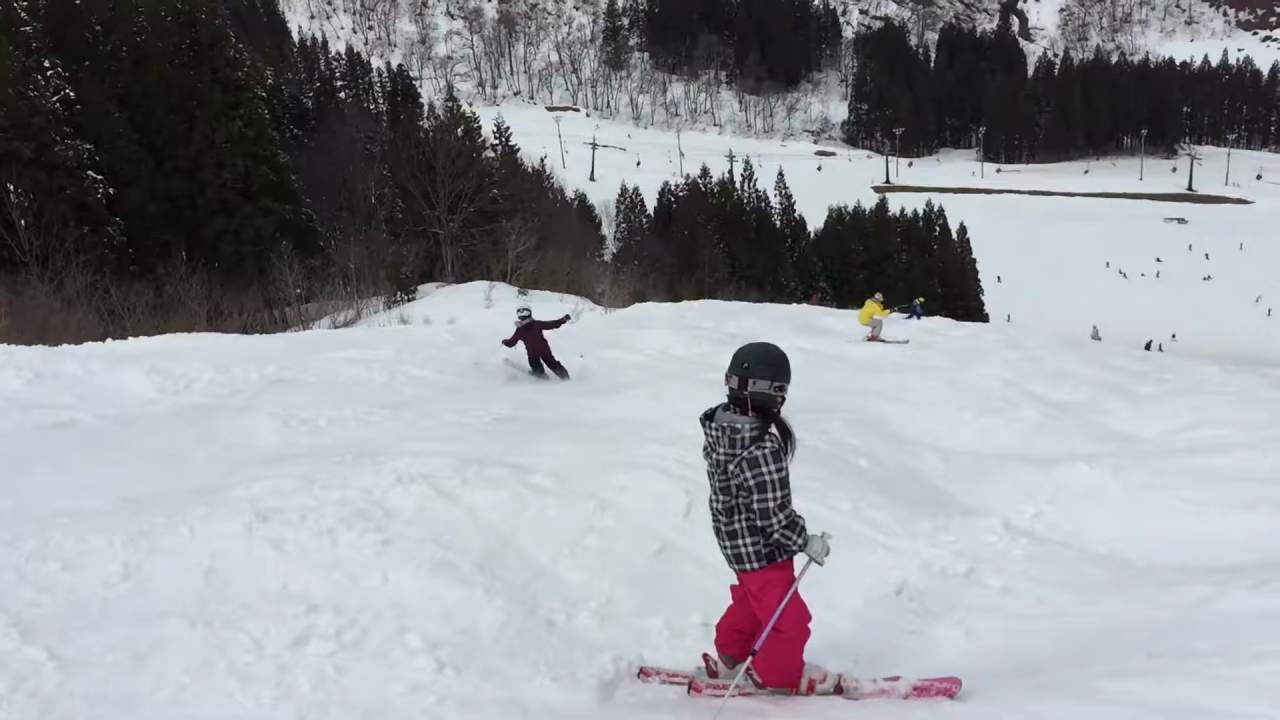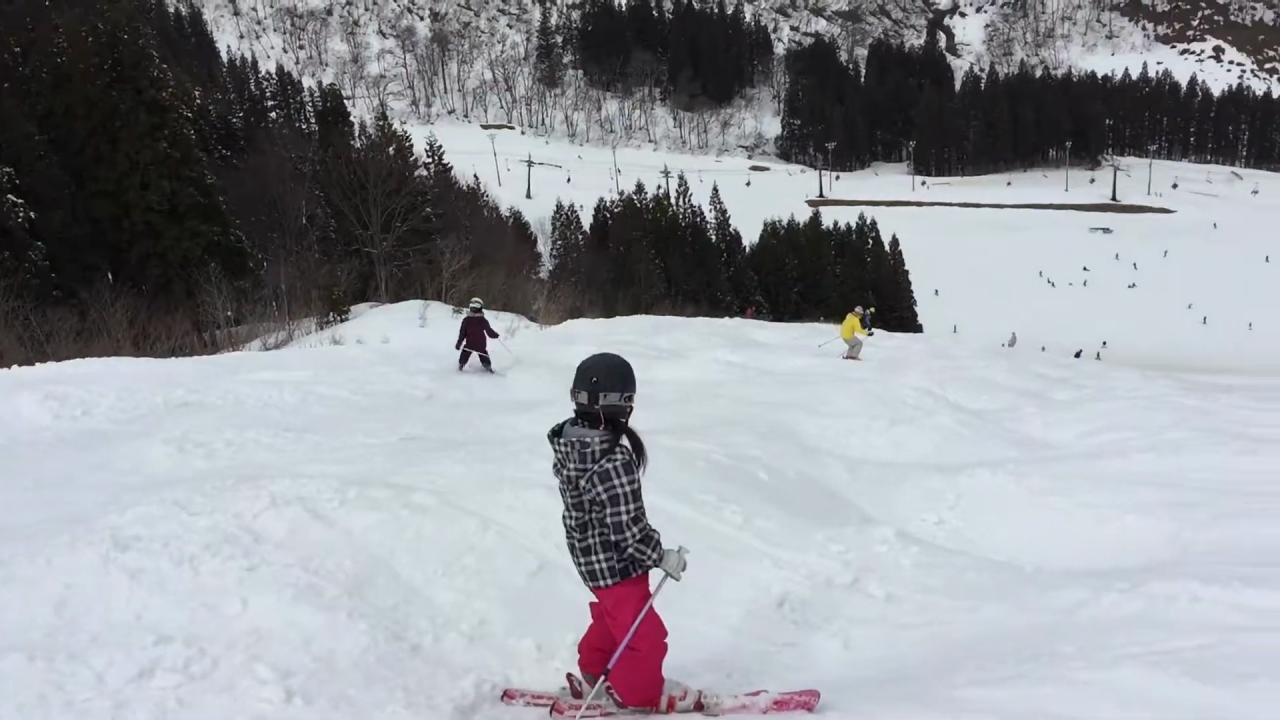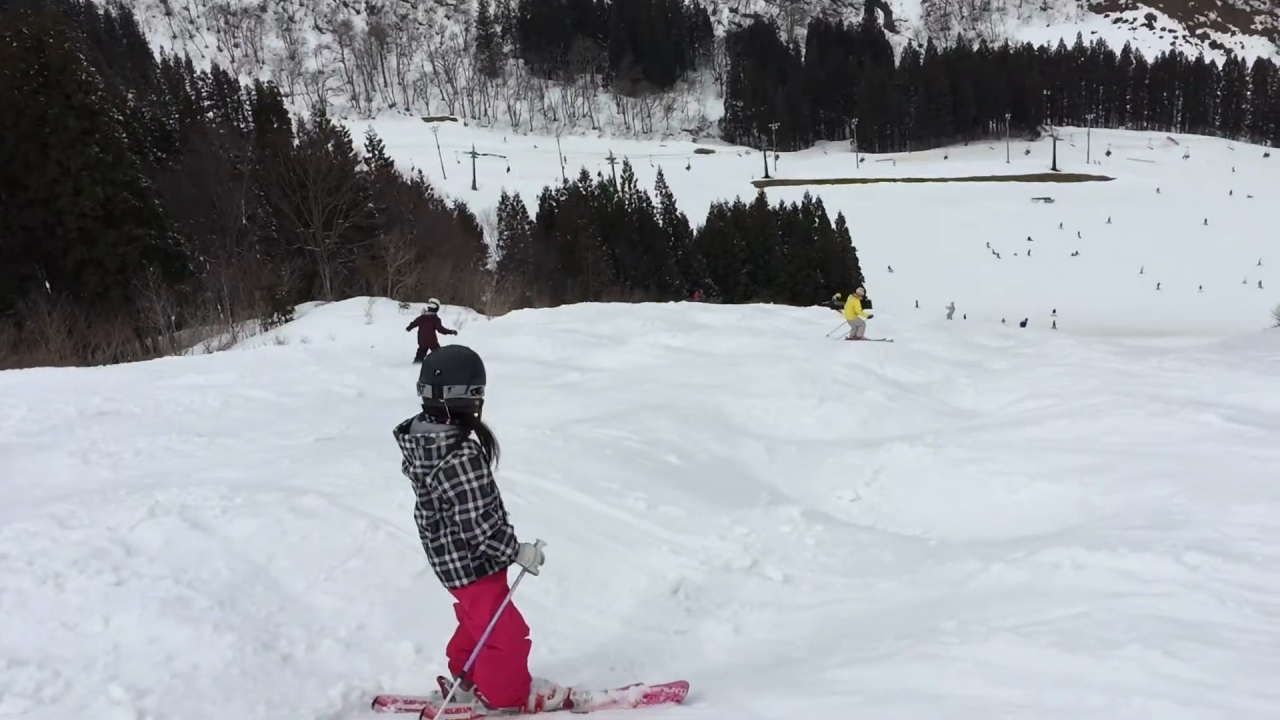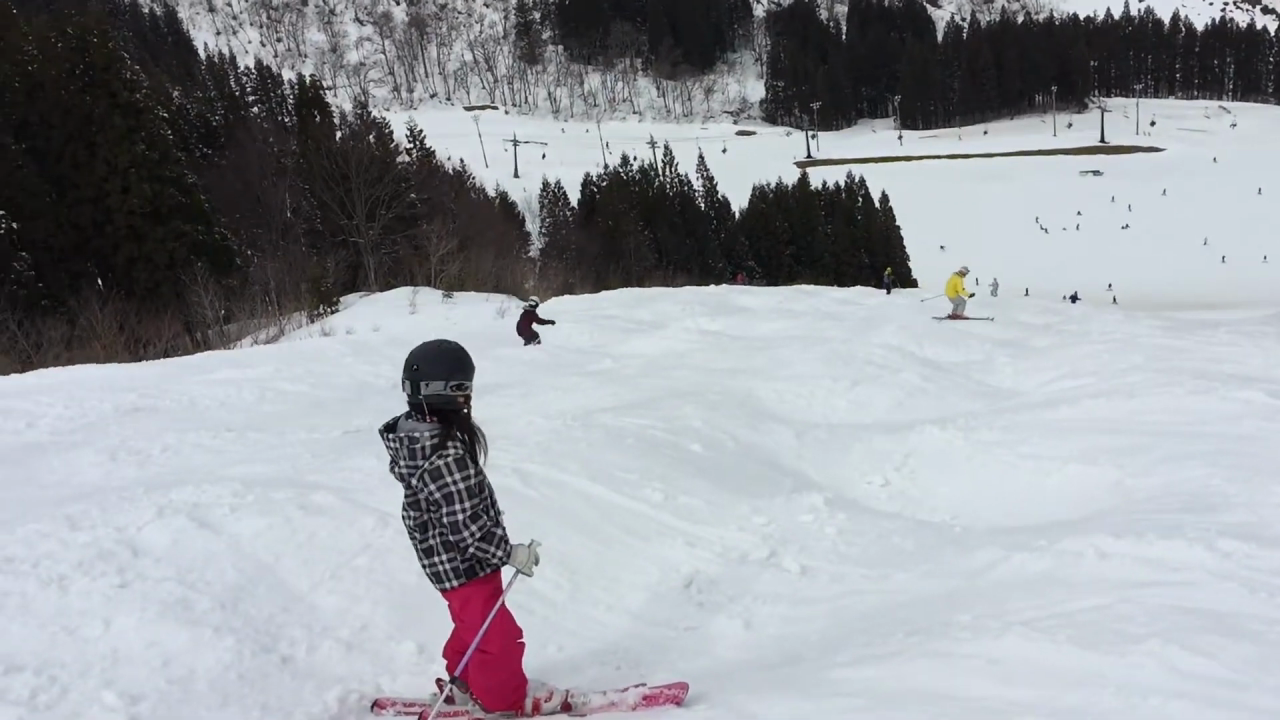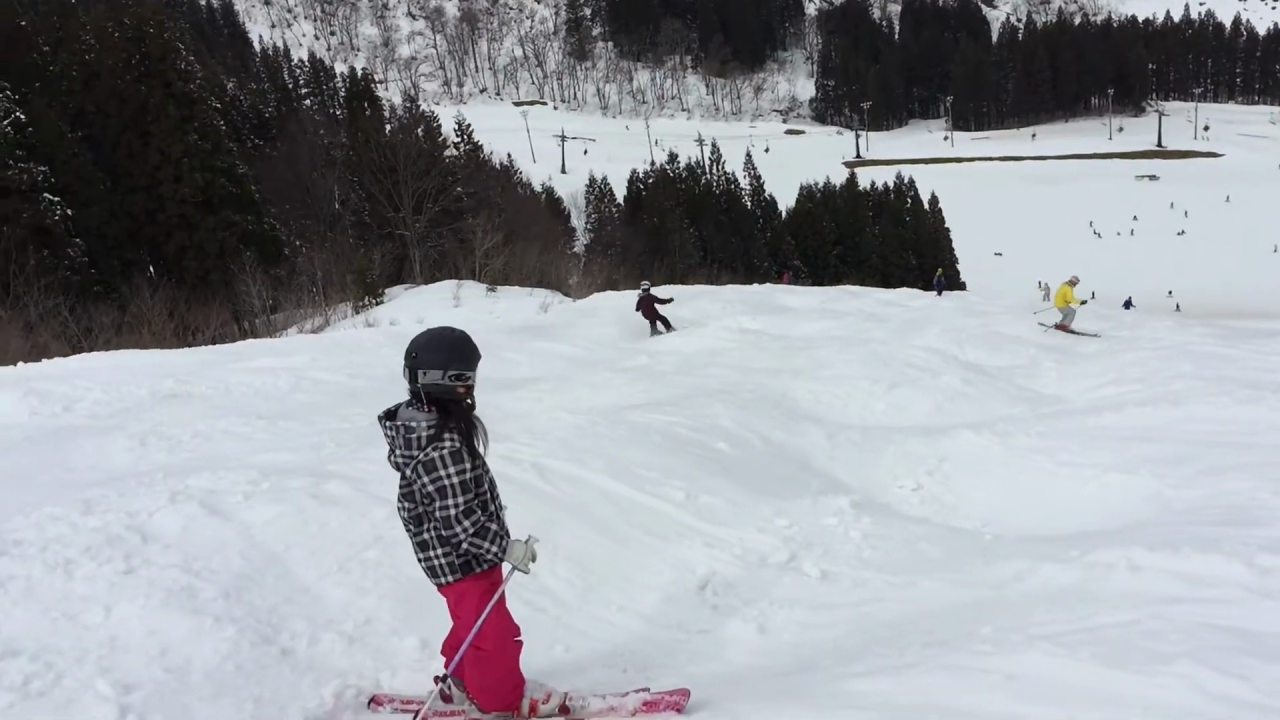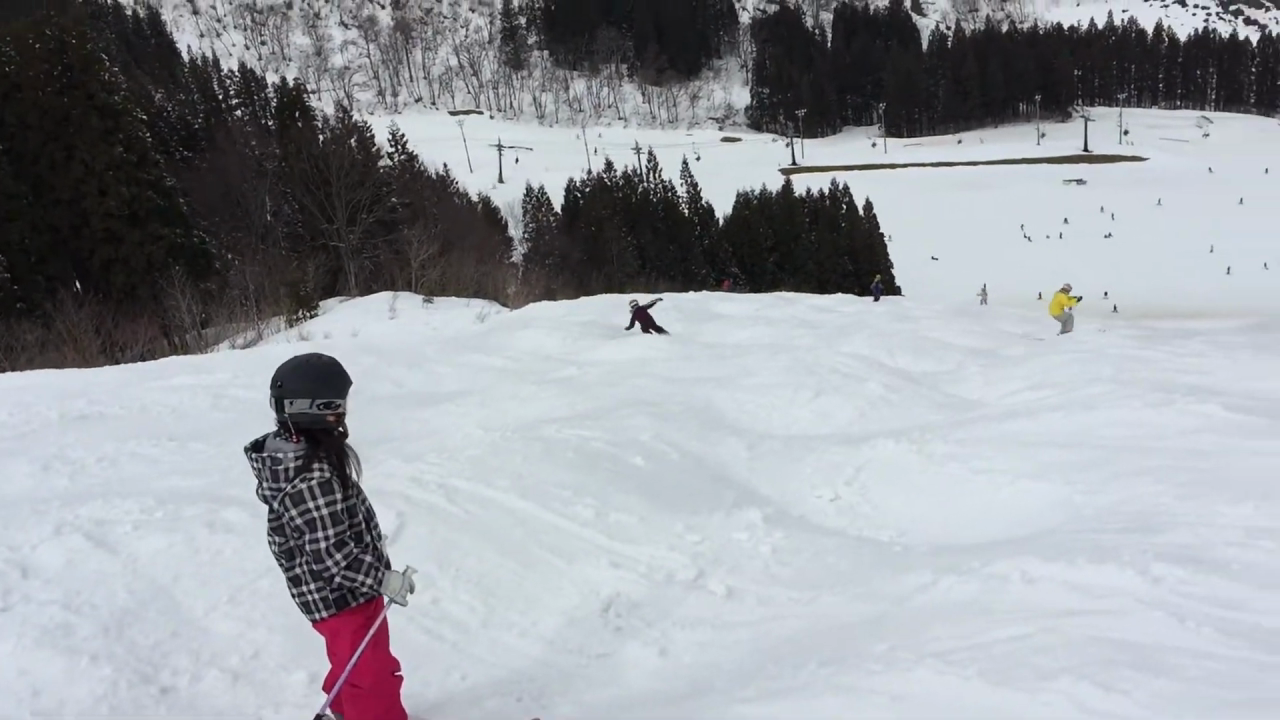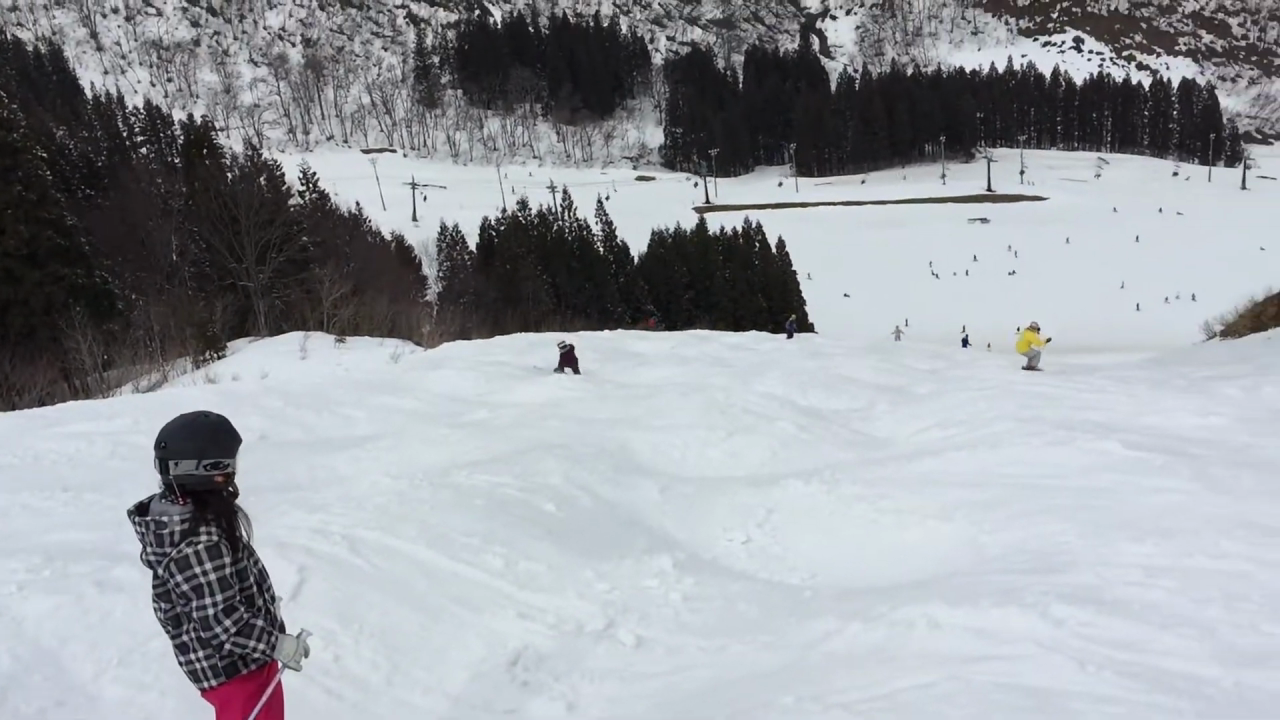
dt=0.5s
person 1, frame 1
left shoulder: (720, 424)
right shoulder: (761, 450)
right elbow: (773, 515)
right wrist: (806, 542)
left hip: (737, 542)
right hip: (762, 549)
left knee: (750, 601)
right knee: (787, 616)
left ankle: (731, 656)
right ankle: (778, 673)
person 1, frame 2
left shoulder: (569, 438)
right shoulder: (613, 462)
right elbow: (627, 529)
right wrist: (661, 556)
left hip: (591, 558)
right hip: (616, 564)
left knee: (612, 618)
right knee: (644, 633)
left ankle: (595, 676)
right ankle: (638, 693)
person 1, frame 3
left shoulder: (421, 435)
right shoulder: (461, 457)
right elbow: (478, 525)
right wrist: (518, 551)
left hip: (452, 559)
right hip: (473, 563)
left knee: (477, 621)
right knee: (504, 631)
left ankle: (468, 682)
right ankle: (507, 693)
person 1, frame 4
left shoulder: (413, 434)
right shoulder: (447, 457)
right elbow: (466, 527)
right wrist: (510, 552)
left hip: (448, 561)
right hip: (465, 565)
left knee: (472, 625)
right knee: (496, 634)
left ankle: (466, 684)
person 1, frame 5
left shoulder: (420, 424)
right shoulder: (444, 449)
right elbow: (460, 521)
right wrist: (506, 548)
left hip: (453, 556)
right hip: (464, 561)
left knee: (473, 624)
right knee: (492, 632)
left ankle: (463, 683)
person 1, frame 6
left shoulder: (296, 452)
right shoulder: (312, 480)
right elbow: (332, 555)
right wrist: (384, 581)
left hip: (340, 591)
right hip: (340, 597)
left knee: (356, 664)
right knee: (370, 674)
person 1, frame 7
left shoulder: (182, 513)
right shoulder: (200, 543)
right elbow: (221, 622)
right wrist: (278, 644)
left hip: (237, 657)
right hip: (234, 666)
